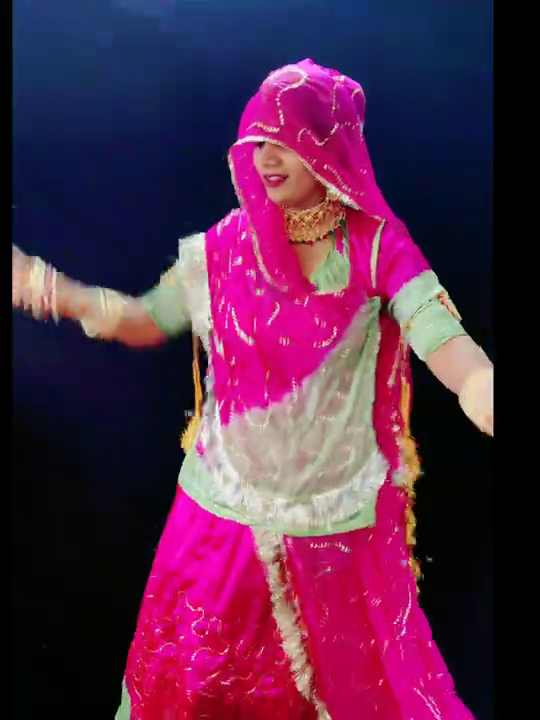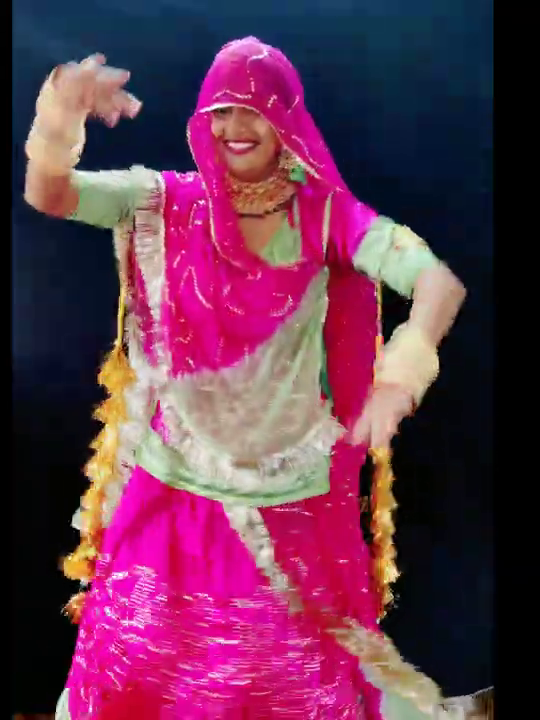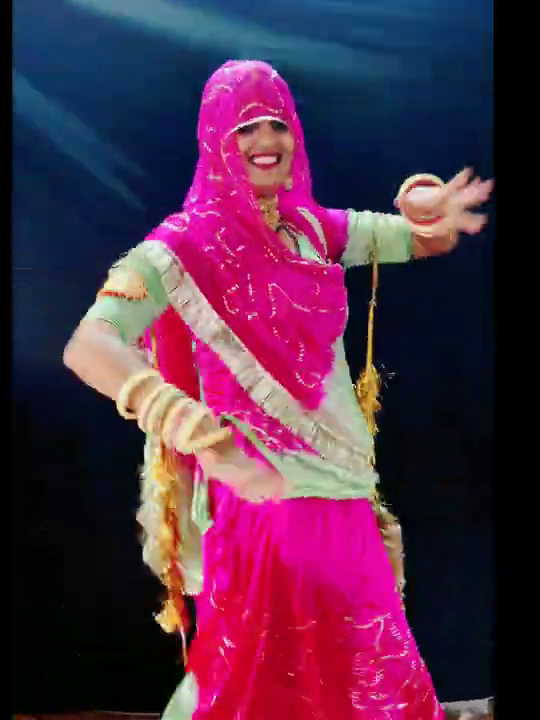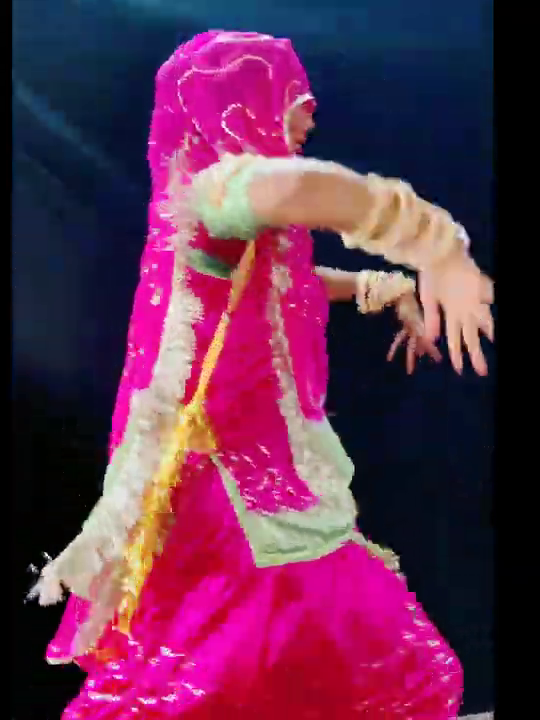
dt=1s
person 1, frame 1
left shoulder: (380, 245)
right shoulder: (226, 244)
left elbow: (444, 343)
right elbow: (149, 320)
left wrist: (485, 391)
right wrist: (53, 294)
left hip: (342, 510)
right hip: (226, 503)
right knee: (191, 666)
person 1, frame 2
left shoulder: (330, 214)
right shoulder: (167, 202)
left elbow: (439, 281)
right elbow: (49, 198)
left wrist: (411, 349)
right wrist: (58, 126)
left hip: (295, 485)
right hip: (174, 479)
left knee: (303, 654)
right knee: (141, 646)
person 1, frame 3
left shoulder: (312, 228)
right shoulder: (180, 246)
left elbow: (419, 238)
right elbow: (86, 346)
left wrist: (436, 215)
right wrist: (184, 420)
left hip: (331, 489)
right hip: (269, 498)
person 1, frame 4
left shoulder: (245, 224)
right shoulder: (212, 199)
left elbow: (288, 288)
right elbow: (289, 187)
left wrist: (381, 287)
right wrist: (432, 244)
left hip: (270, 490)
right hip: (232, 510)
